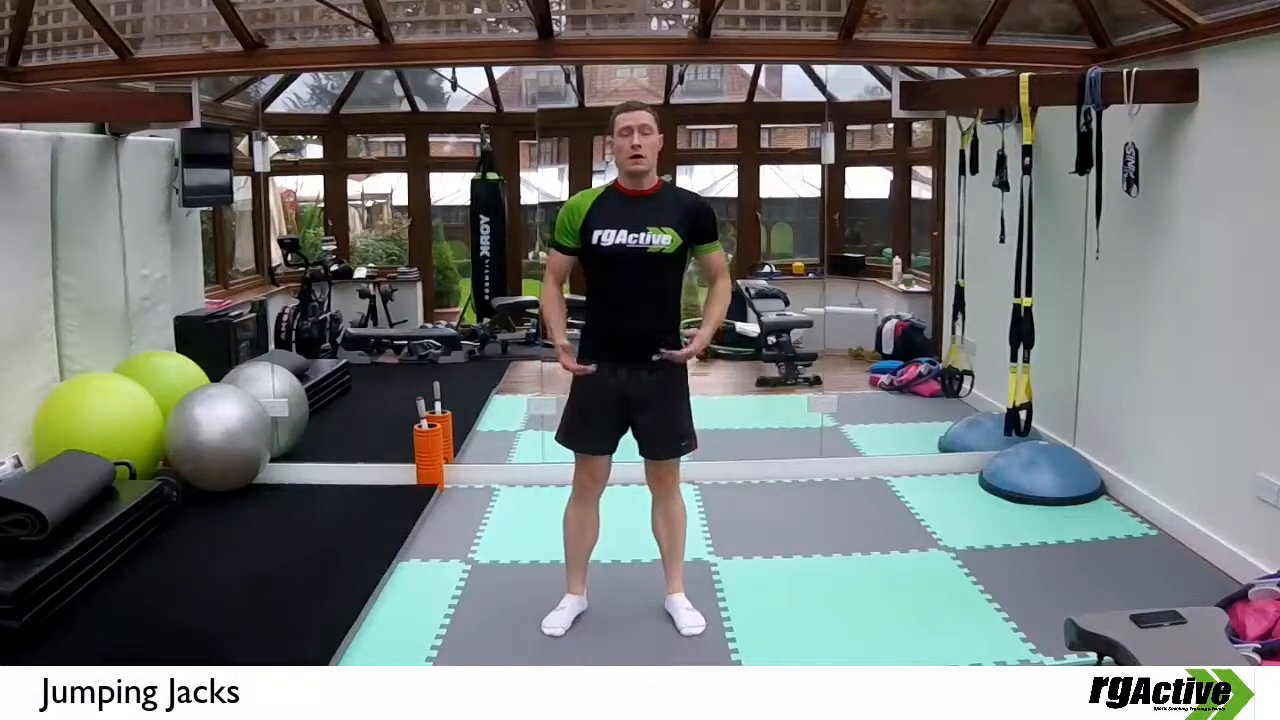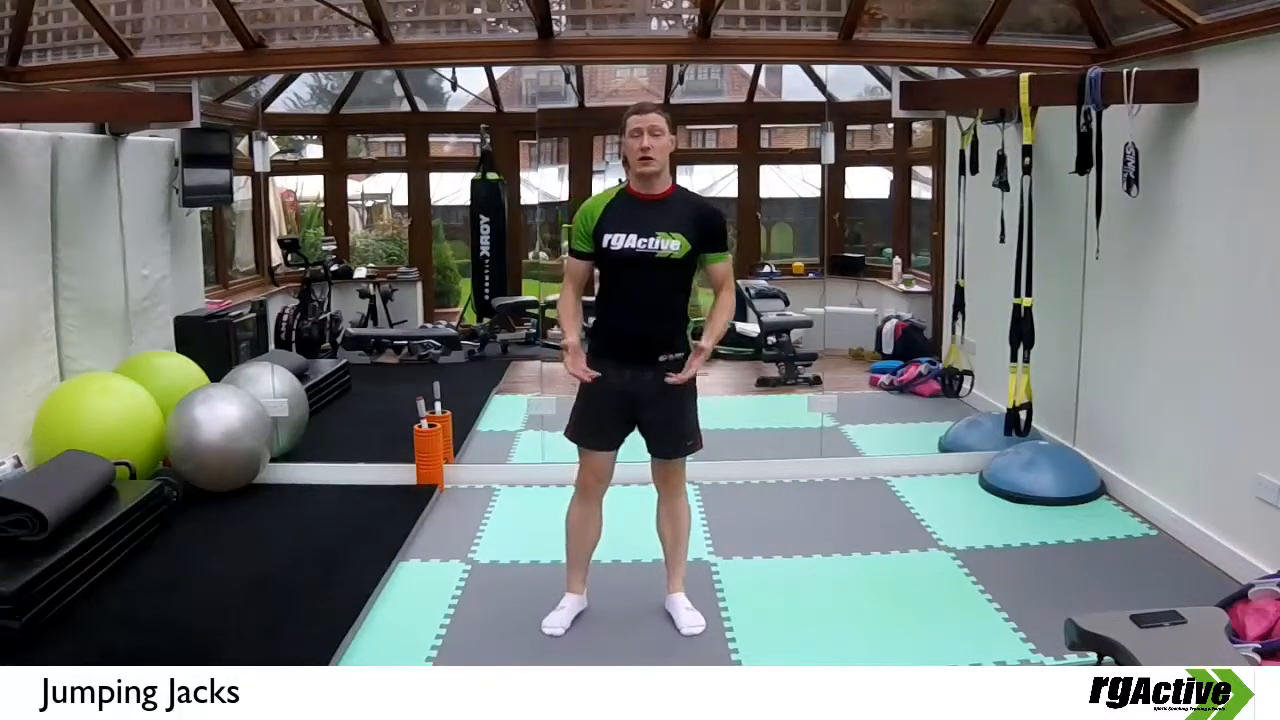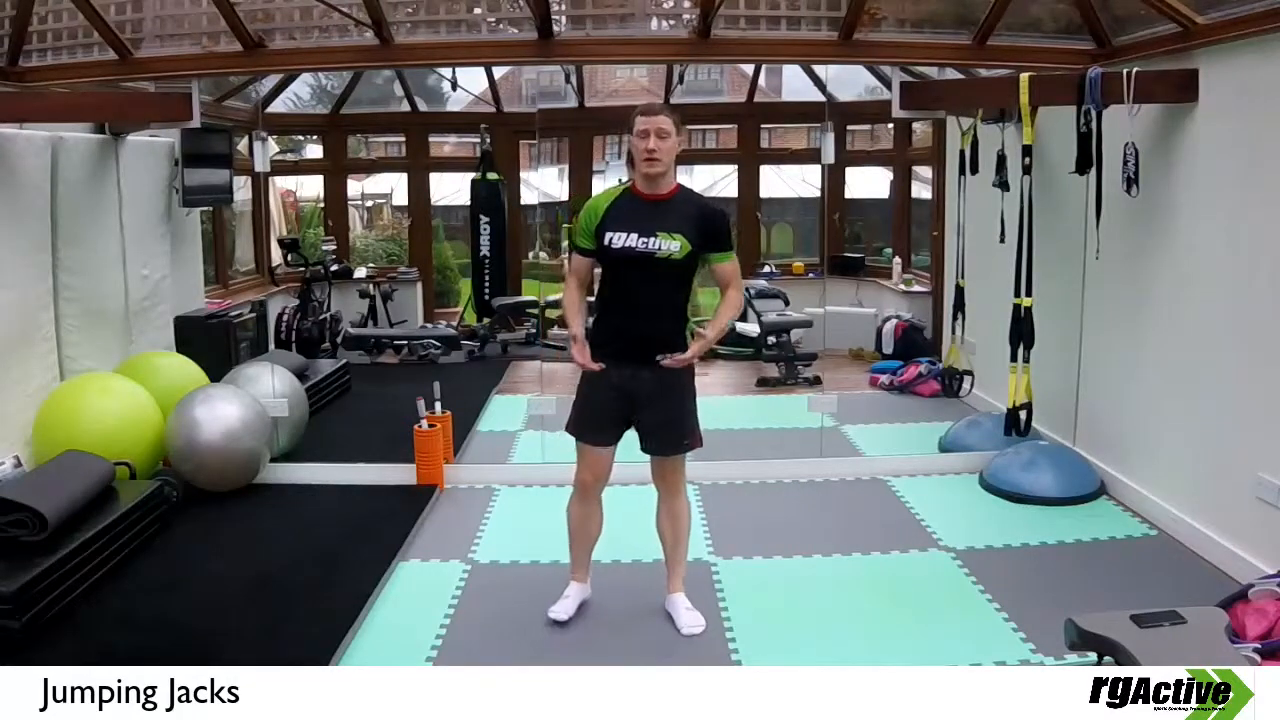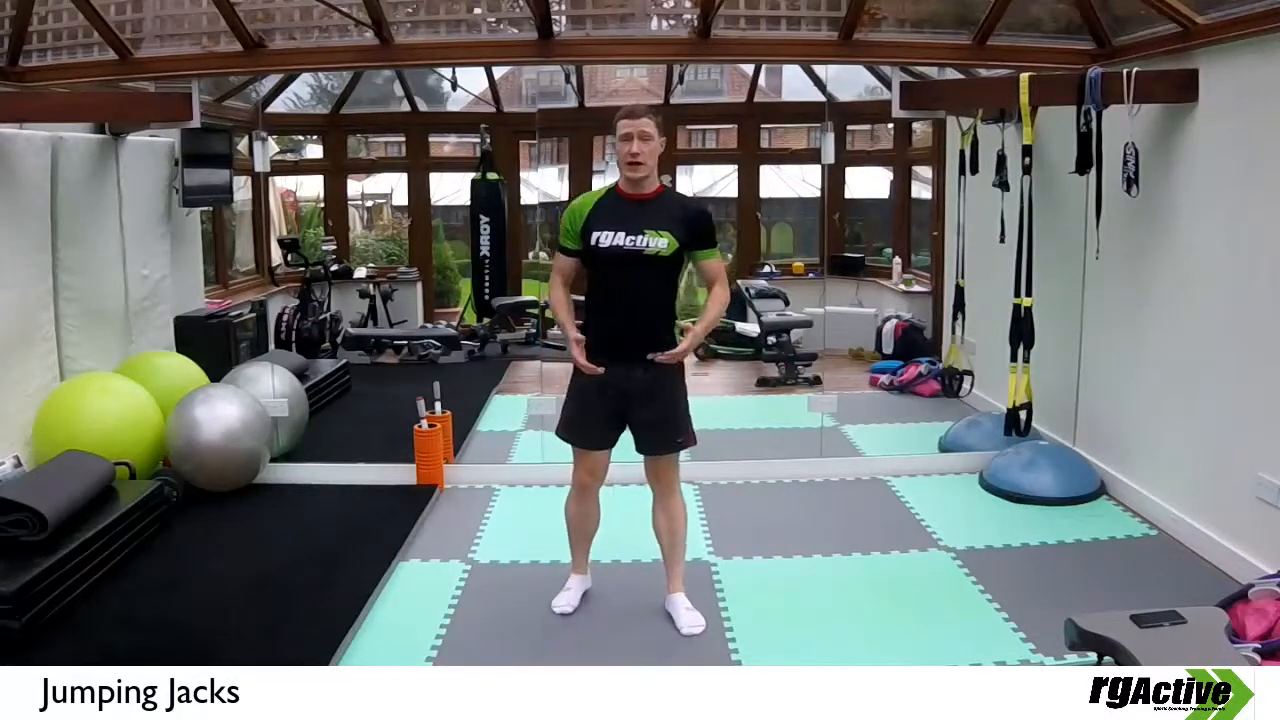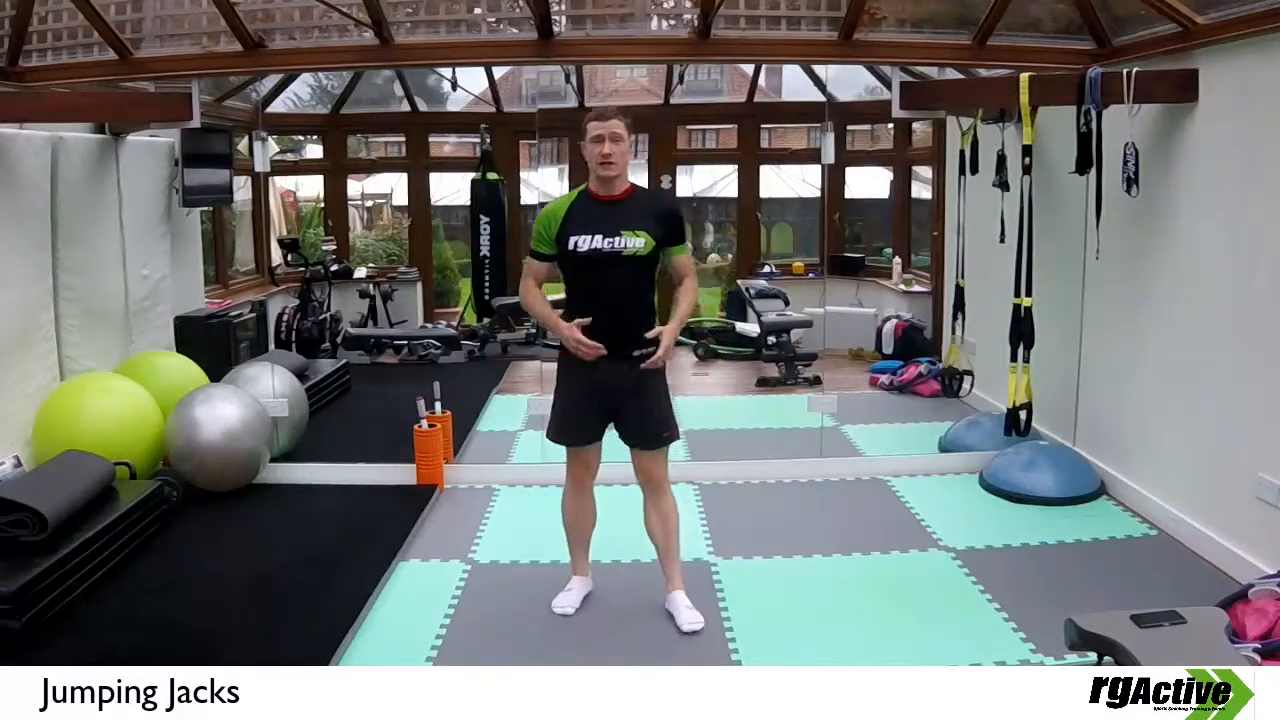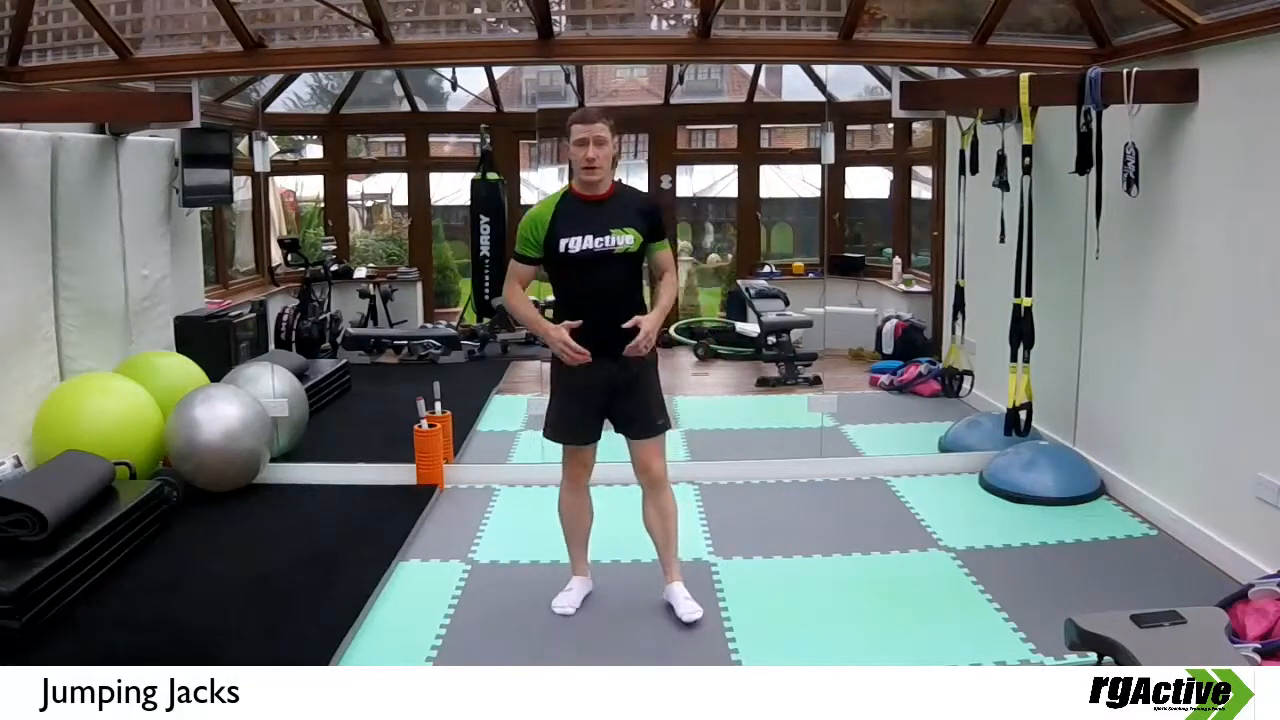
dt=0.2s
person 1, frame 1
left shoulder: (690, 208)
right shoulder: (583, 207)
left elbow: (720, 278)
right elbow: (553, 278)
left wrist: (705, 333)
right wrist: (559, 336)
left hip: (662, 369)
right hip: (597, 369)
left knee: (665, 483)
right knee: (586, 484)
left ankle: (675, 592)
right ankle: (574, 593)
person 1, frame 2
left shoulder: (701, 214)
right shoulder: (597, 210)
left elbow: (724, 290)
right elbow: (573, 284)
left wrist: (706, 347)
right wrist: (571, 342)
left hip: (669, 370)
right hip: (605, 369)
left knee: (672, 482)
right knee: (590, 483)
left ankle: (675, 591)
right ankle: (575, 593)
person 1, frame 3
left shoulder: (703, 214)
right shoulder: (600, 208)
left elbow: (732, 290)
right elbow: (576, 279)
left wrist: (707, 338)
right wrist: (576, 331)
left hip: (667, 368)
right hip: (606, 366)
left knee: (671, 482)
right knee: (588, 480)
left ankle: (675, 591)
right ankle: (578, 581)
person 1, frame 4
left shoulder: (688, 213)
right shoulder: (585, 210)
left elbow: (718, 285)
right elbow: (559, 280)
left wrist: (698, 330)
right wrist: (569, 330)
left hip: (658, 367)
right hip: (597, 367)
left knee: (665, 482)
right knee: (585, 479)
left ankle: (675, 592)
right ankle: (579, 574)
person 1, frame 5
left shoulder: (660, 210)
right shoulder: (558, 214)
left elbow: (686, 278)
right elbow: (529, 285)
left wrist: (674, 326)
right wrist: (560, 327)
left hip: (642, 364)
right hip: (582, 364)
left knee: (655, 480)
right knee: (580, 474)
left ankle: (675, 589)
right ankle: (580, 575)
person 1, frame 6
left shoulder: (643, 208)
right shoulder: (544, 217)
left elbow: (667, 273)
right elbow: (514, 289)
left wrist: (656, 317)
right wrist: (546, 332)
left hip: (634, 360)
right hip: (575, 364)
left knee: (654, 473)
right knee: (575, 472)
left ankle: (673, 582)
right ankle: (579, 575)
